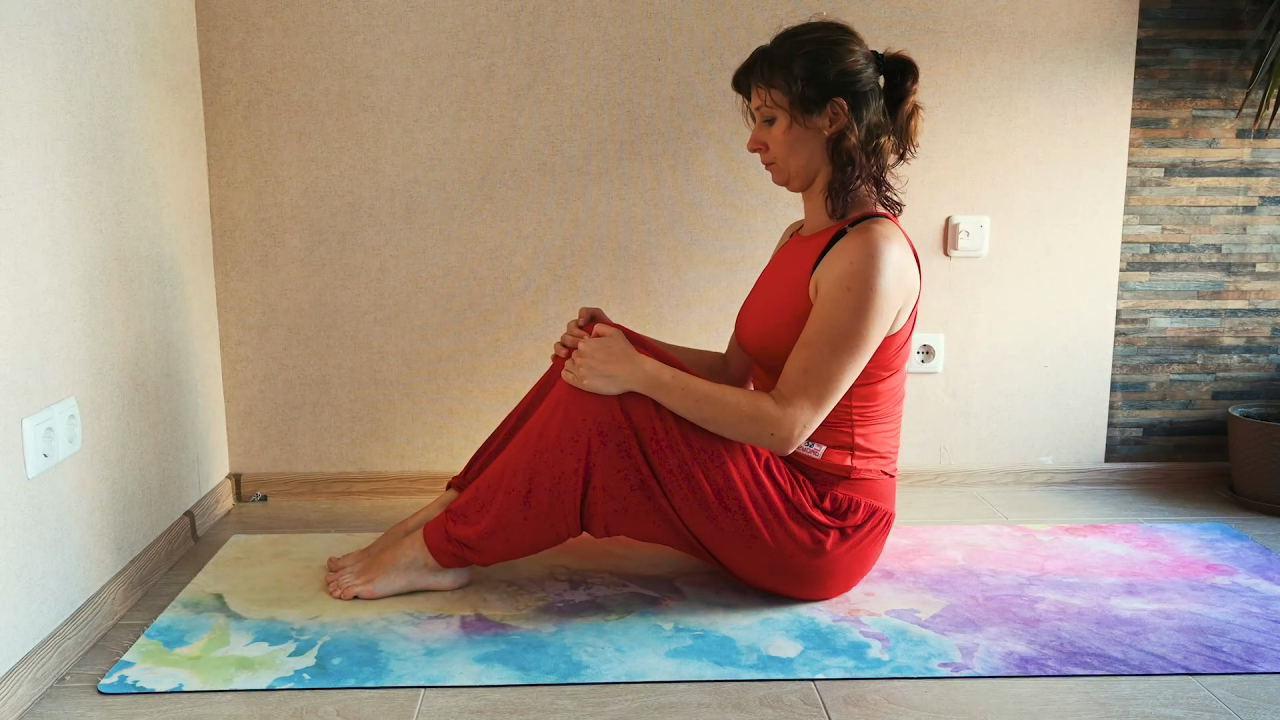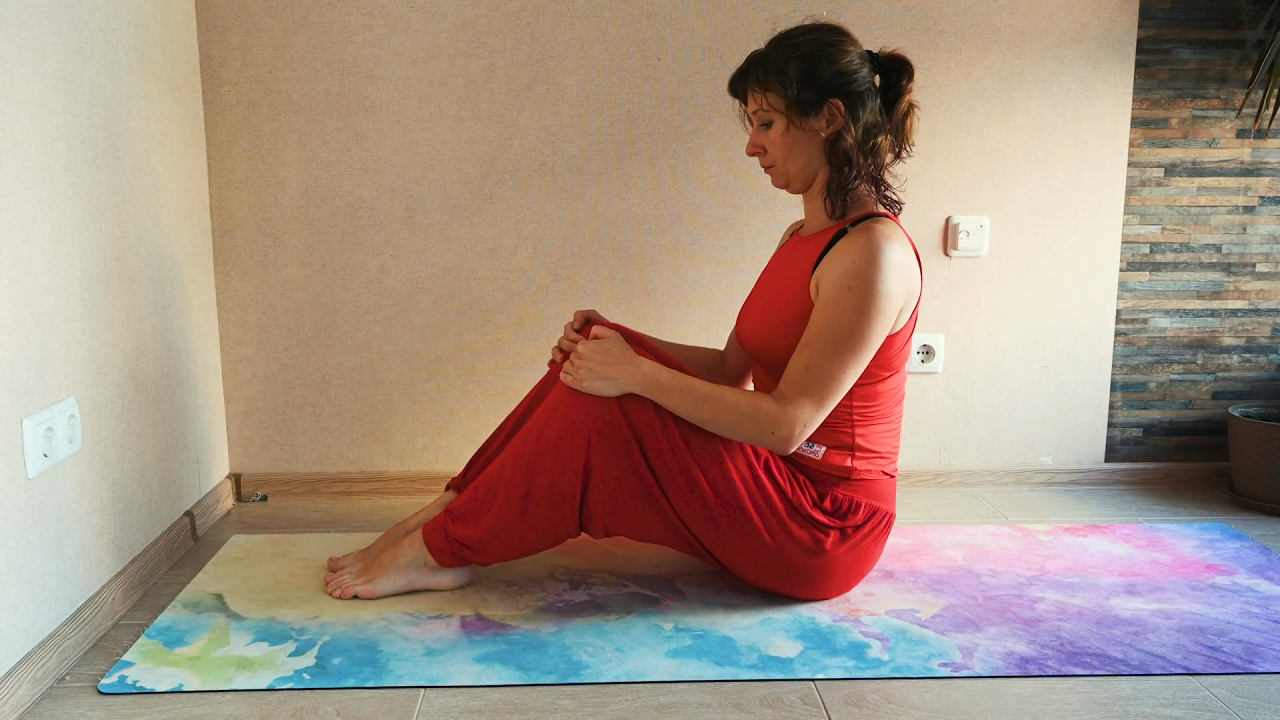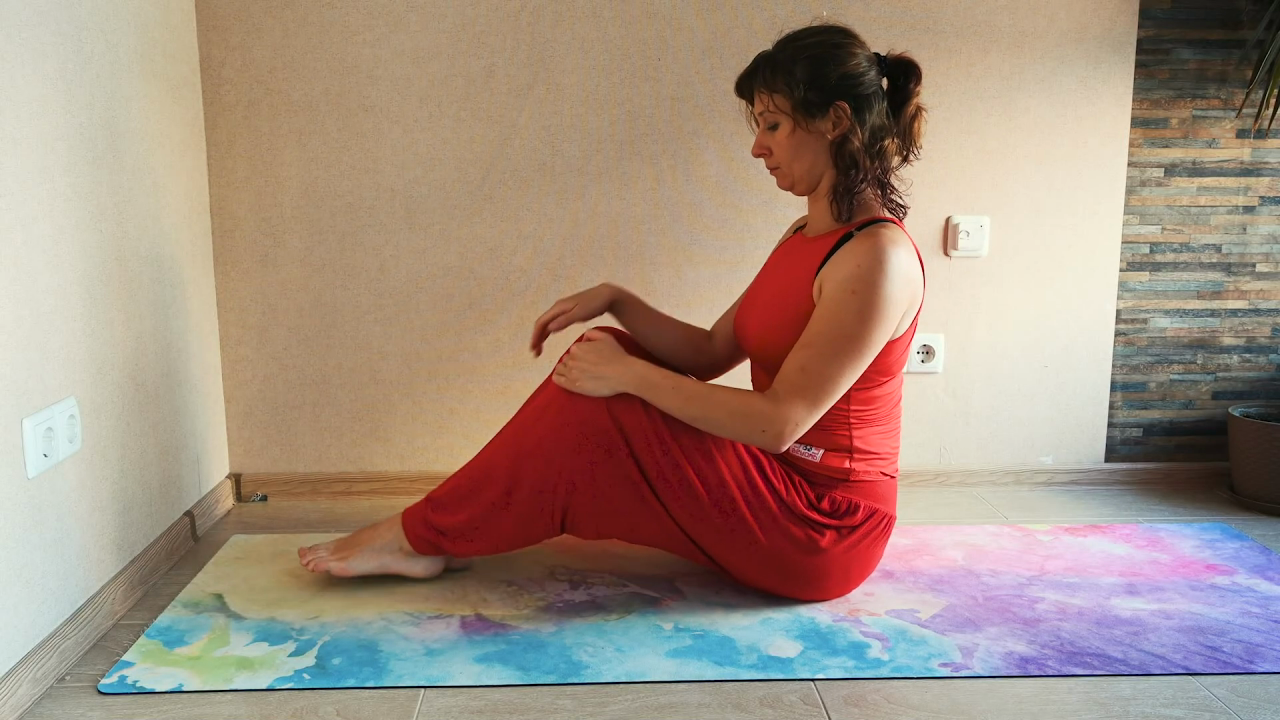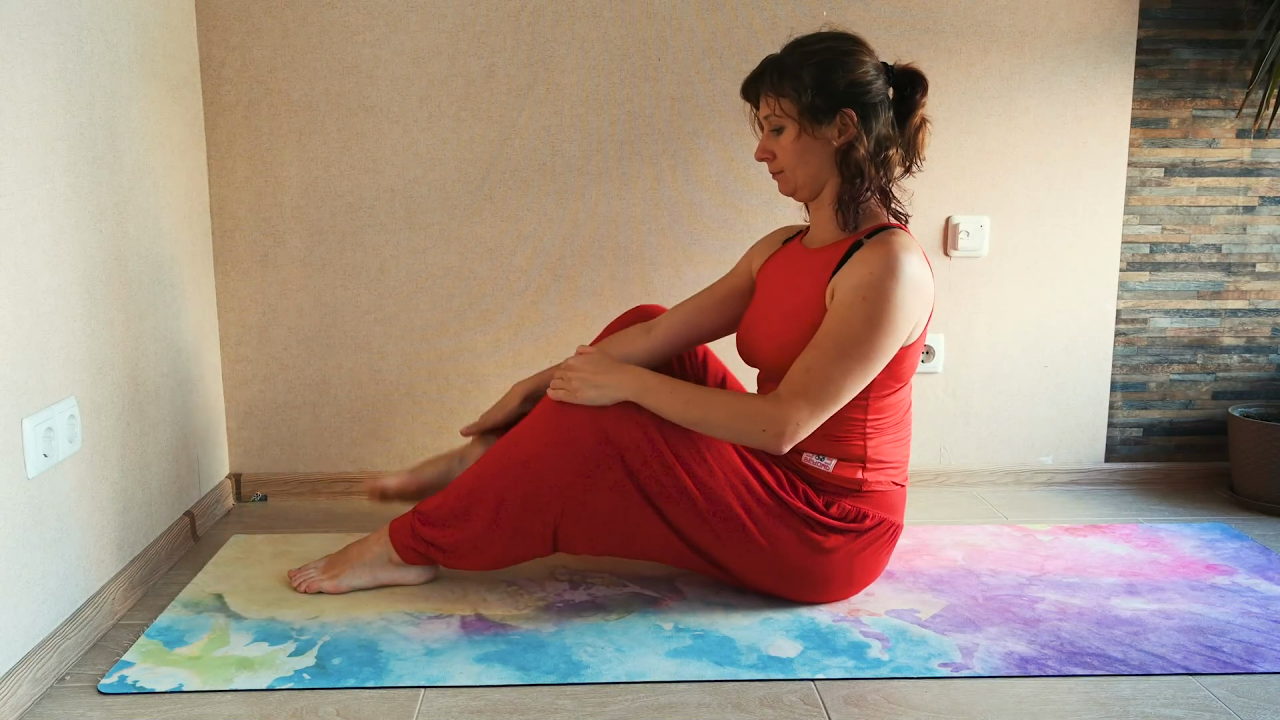
dt=0.4s
person 1, frame 1
left shoulder: (872, 253)
right shoulder: (804, 239)
left elbow: (786, 423)
right elbow: (734, 372)
left wrist: (638, 372)
right wrist: (621, 350)
left hip: (820, 531)
right hip: (776, 492)
left knee: (600, 405)
right knee: (593, 362)
left ankle: (440, 550)
right ankle: (452, 513)
person 1, frame 2
left shoulder: (873, 253)
right shoulder: (804, 239)
left elbow: (788, 423)
right elbow: (731, 371)
left wrist: (636, 374)
right wrist: (619, 345)
left hip: (819, 529)
right hip: (778, 487)
left knee: (601, 403)
right knee: (595, 360)
left ankle: (441, 549)
right ankle: (455, 512)
person 1, frame 3
left shoulder: (877, 257)
right shoulder: (806, 238)
left elbow: (781, 421)
right elbow: (710, 354)
left wrist: (629, 374)
right wrist: (617, 301)
left hip: (820, 534)
right hip: (778, 488)
left knee: (593, 406)
right knee: (596, 360)
left ankle: (421, 536)
right ankle: (450, 526)
person 1, frame 4
left shoulder: (890, 266)
right shoulder: (785, 249)
left elbow: (782, 424)
right elbow: (665, 334)
left wrist: (626, 383)
right wrist: (537, 387)
left hip: (824, 538)
right hip: (783, 485)
left knee: (589, 424)
right knee: (639, 325)
left ankle: (409, 547)
right ankle: (484, 468)
